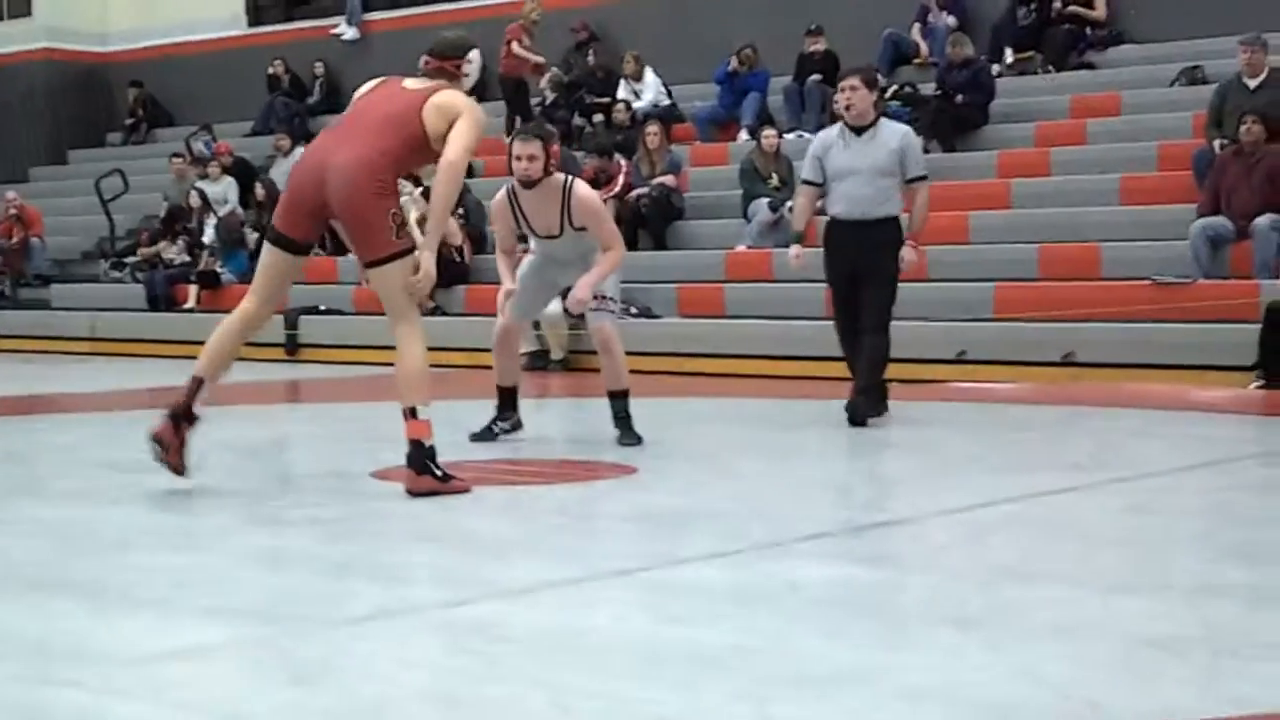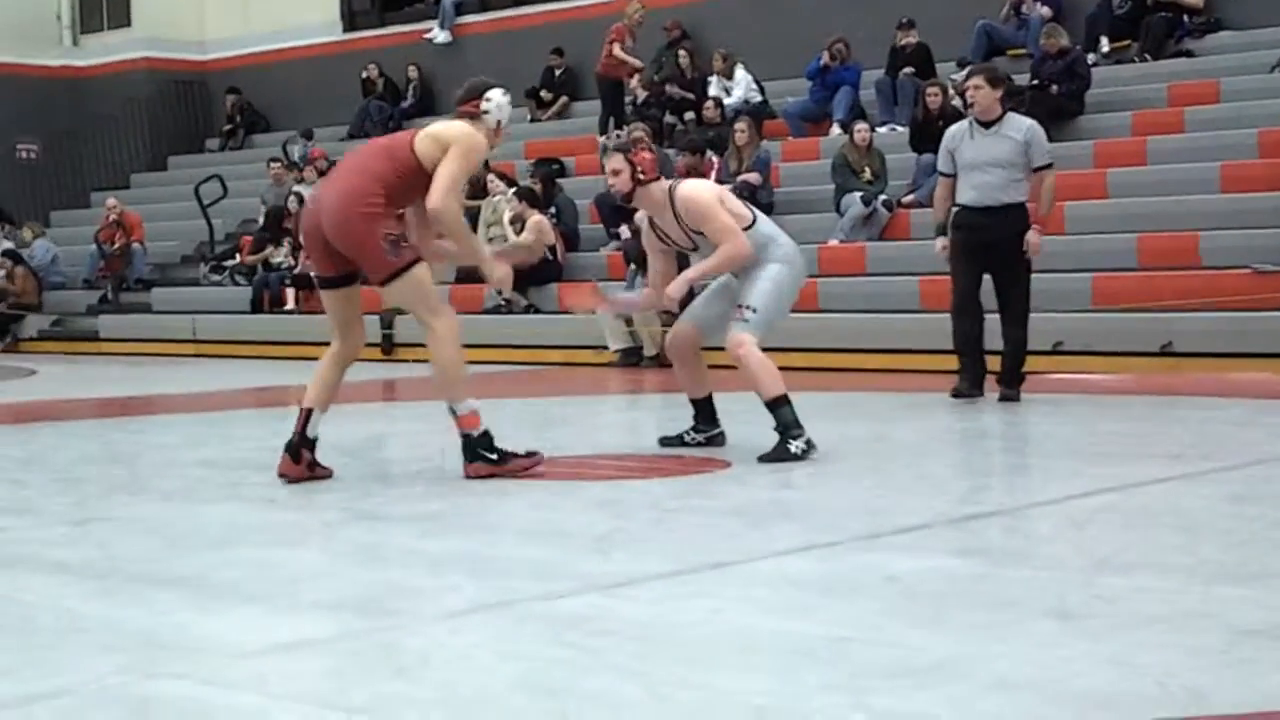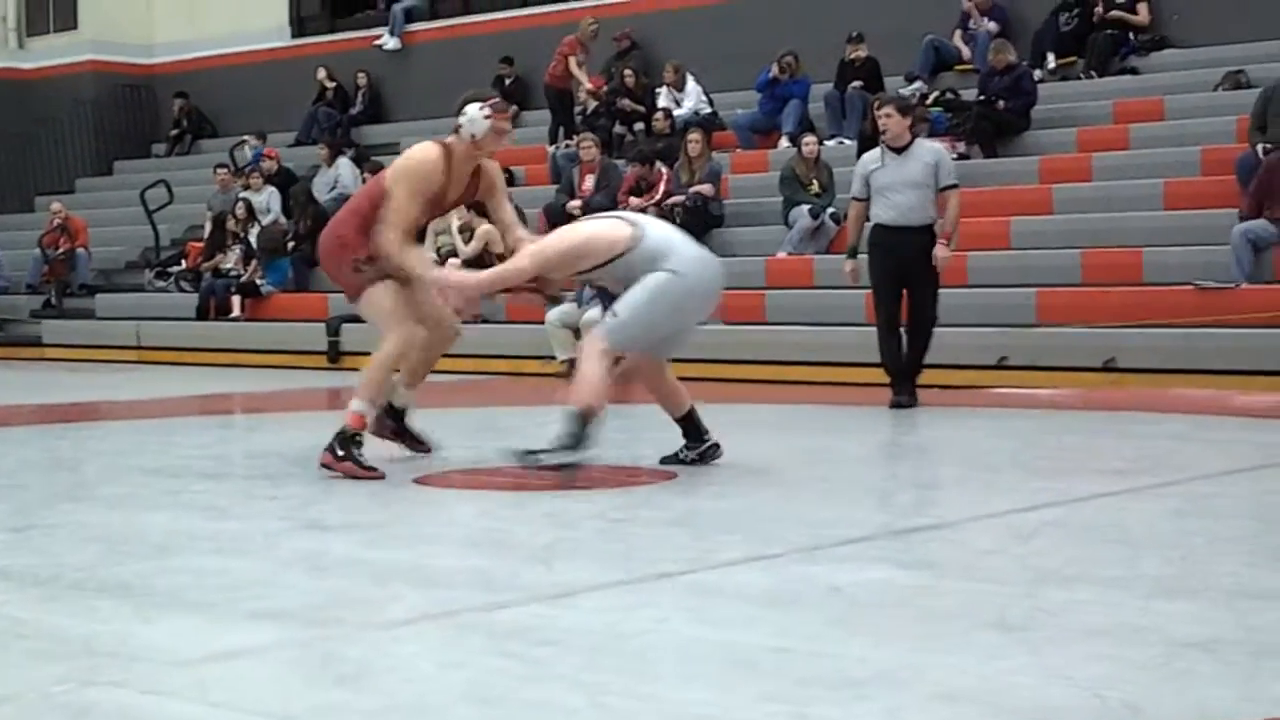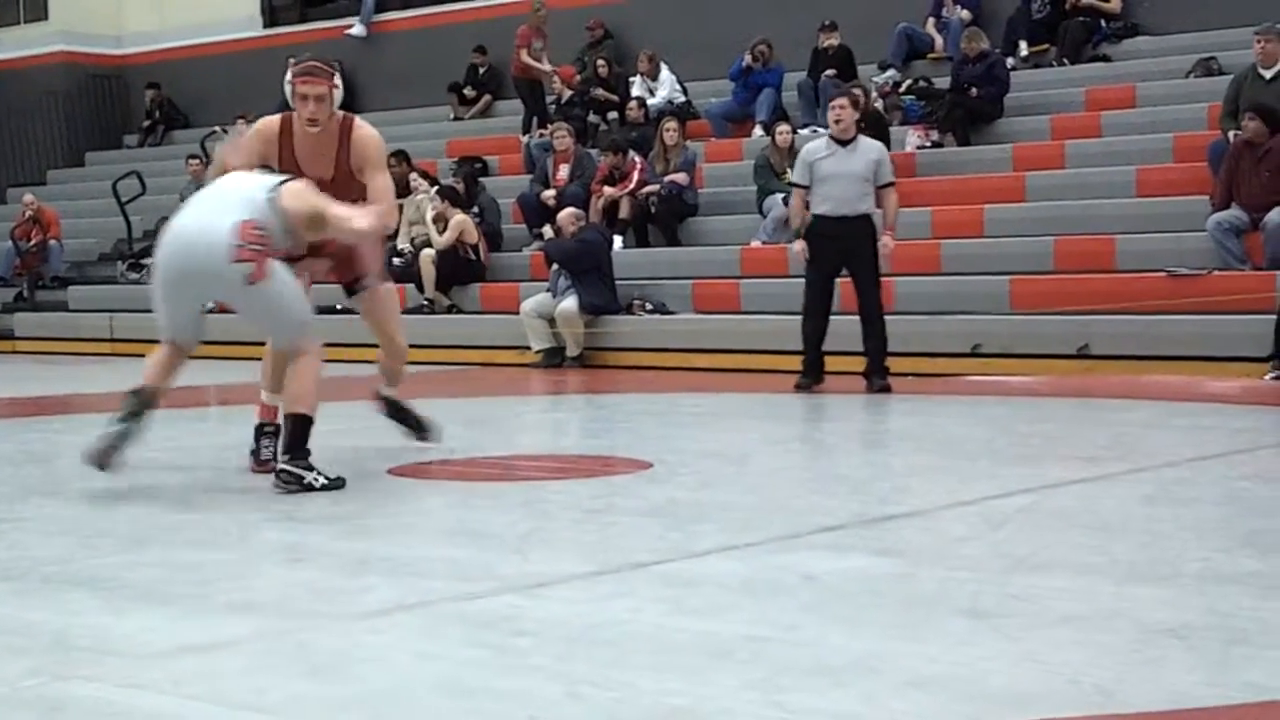
dt=1s
person 1, frame 1
left shoulder: (377, 85)
right shoulder: (467, 110)
right elbow: (450, 167)
right wrist: (429, 247)
left hip: (313, 167)
right hip: (361, 182)
left knee: (256, 306)
right knee: (406, 321)
left ankle: (178, 420)
right ankle: (421, 462)
person 1, frame 2
left shoulder: (433, 141)
right shoulder: (470, 139)
left elbow: (418, 243)
right elbow: (439, 206)
left wrist: (479, 258)
right wrist: (484, 259)
left hip: (318, 209)
right hip: (357, 209)
left knee: (347, 341)
right knee: (440, 319)
left ankle: (298, 452)
right ankle: (479, 448)
person 1, frame 3
left shoulder: (486, 172)
right shoulder: (428, 161)
left elbow: (514, 232)
right elbow: (390, 240)
right wrist: (433, 288)
left hip: (380, 246)
right hip: (347, 241)
left knee: (446, 329)
right knee: (404, 334)
left ankle: (390, 411)
right ankle: (344, 444)
person 1, frame 4
left shoulder: (363, 138)
right shoulder: (268, 132)
left elbow: (388, 216)
right elbow: (218, 181)
left hip: (350, 239)
left knee: (393, 341)
left ankle: (392, 398)
right ankle: (266, 429)
person 2, frame 1
left shoulder: (901, 137)
right shoulder: (823, 142)
left elbow: (919, 191)
right elbow: (807, 194)
left wrist: (911, 241)
right wrist: (797, 239)
left hip: (883, 237)
right hip: (840, 237)
left knee: (874, 322)
right knee: (848, 322)
left ankle: (863, 399)
right ankle: (872, 394)
person 2, frame 2
left shoulder: (1027, 130)
right shoulder: (954, 134)
left elbow: (1046, 181)
right elbow: (945, 186)
left wrist: (1037, 226)
right wrist: (941, 230)
left hip: (1011, 222)
right hip: (968, 223)
left knee: (1014, 305)
right knee: (963, 301)
left ankle: (1011, 380)
right ankle: (971, 375)
person 2, frame 3
left shoulder: (935, 153)
right shoulder: (868, 161)
left elbow: (952, 199)
right elbow: (857, 210)
left wrist: (944, 241)
right wrist: (851, 253)
left hip: (922, 240)
right hip: (884, 241)
left knee: (923, 317)
right knee: (887, 318)
left ankle: (909, 379)
right ankle: (900, 386)
person 2, frame 4
left shoulder: (875, 150)
right shoulder: (811, 152)
left elbow: (888, 194)
right elbow: (798, 197)
left wrist: (888, 232)
right wrist: (798, 235)
left hip: (860, 230)
right hip: (822, 231)
left knee: (870, 303)
right knee: (815, 305)
left ankle: (877, 371)
right ankle: (812, 369)
person 3, frame 1
left shoulder: (580, 195)
right shoulder: (503, 201)
left elbow: (615, 249)
right elbow: (504, 251)
left wrist: (588, 283)
right wrist: (507, 282)
left hip: (590, 263)
right hip: (545, 261)
left knee: (604, 333)
right knee: (504, 330)
left ankle: (623, 421)
right ankle: (506, 413)
person 3, frame 2
left shoulder: (690, 196)
right shoulder: (651, 228)
left elbow: (741, 247)
right elbow: (657, 296)
left wrist: (687, 279)
right wrist: (612, 303)
left hip: (777, 261)
right hip: (742, 272)
left knee: (740, 343)
right knee: (679, 341)
left ankle: (794, 434)
right ankle: (707, 426)
person 3, frame 3
left shoulder: (554, 250)
right shoulder: (587, 241)
left elbow: (482, 283)
left wrist: (439, 276)
left hip: (682, 273)
right hip: (703, 271)
left knee: (596, 349)
right knee: (647, 365)
left ankle: (570, 446)
right ankle: (700, 442)
person 3, frame 4
left shoulder: (243, 180)
right shoulder: (316, 206)
right elbow: (364, 228)
left hip: (176, 246)
right hip: (236, 251)
left knee: (176, 346)
right knee: (304, 351)
left ankle: (127, 422)
right ankle: (294, 463)
